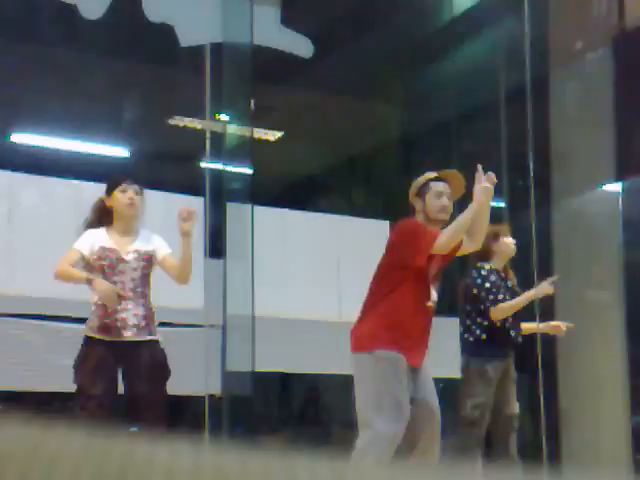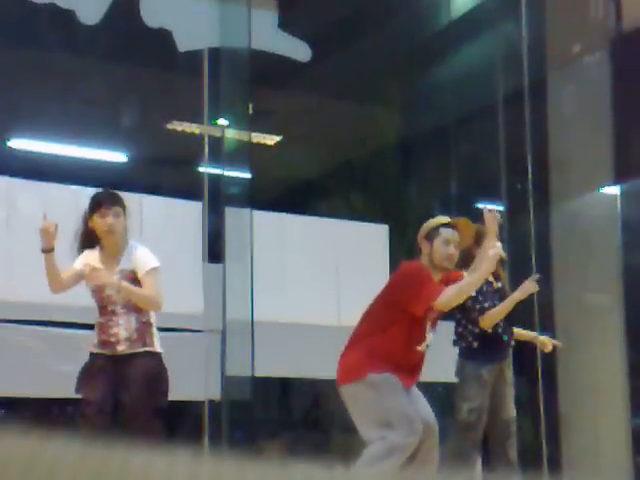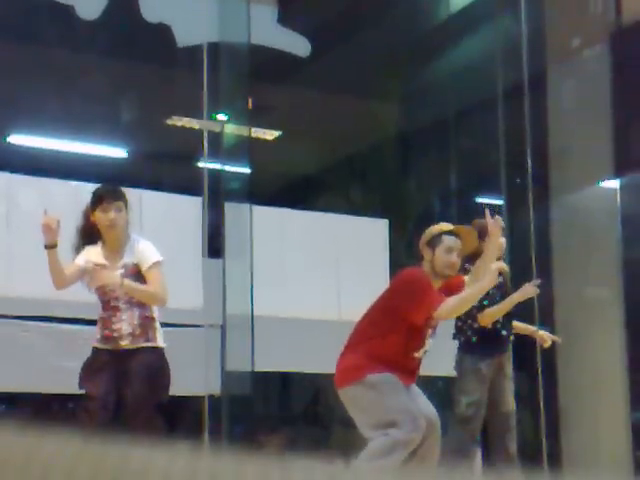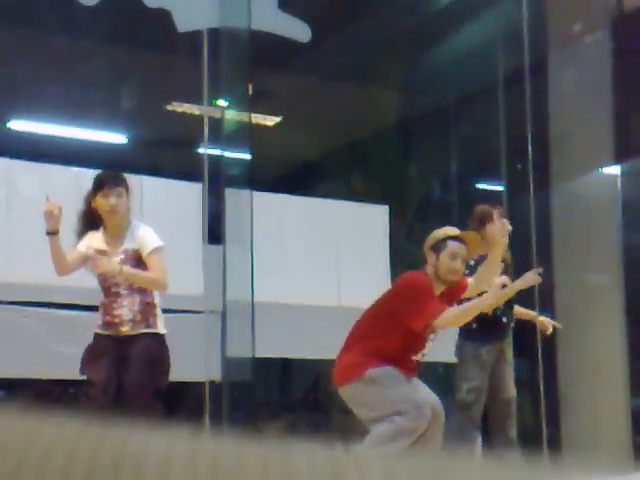
dt=0.3s
person 1, frame 1
left shoulder: (437, 243)
right shoulder: (408, 230)
left elbow: (473, 242)
right elbow: (444, 243)
left wrist: (485, 199)
right wrist: (475, 204)
left hip: (411, 349)
right hip: (380, 344)
left knee: (428, 416)
right knee: (387, 421)
person 1, frame 2
left shoulder: (441, 279)
right shoulder: (412, 272)
left elbow: (472, 279)
right elbow: (445, 301)
left wrist: (491, 236)
right wrist: (485, 269)
left hip: (398, 374)
right hip: (366, 370)
left knee: (427, 428)
right knee: (402, 431)
person 1, frame 3
left shoulder: (441, 285)
right shoulder: (412, 280)
left elbow: (472, 283)
right elbow: (444, 312)
left wrist: (493, 241)
right wrist: (486, 283)
left hip: (395, 374)
right hip: (363, 371)
left knee: (429, 424)
right knee: (407, 426)
person 1, frame 4
left shoulder: (442, 286)
right shoulder: (414, 283)
left elbow: (477, 283)
right elbow: (444, 321)
left wrist: (499, 244)
right wrist: (490, 297)
left hip: (391, 369)
right hip: (359, 369)
left knee: (432, 412)
right knee: (413, 412)
person 2, frame 1
left shoulder: (505, 279)
right shoulder: (480, 274)
left elbow: (509, 324)
right elbow: (496, 313)
left wrist: (545, 327)
right wrist: (534, 293)
left hip: (504, 358)
right hip: (482, 359)
left knee: (507, 420)
right knee: (474, 422)
person 2, frame 2
left shoulder: (497, 281)
right elbow: (485, 321)
left wrist: (535, 337)
right wrist: (518, 294)
left hip: (501, 361)
right hip: (476, 363)
left knee: (505, 425)
right knee: (470, 426)
person 2, frame 3
left shoulder: (499, 276)
right elbow: (483, 318)
left wrist: (534, 331)
right wrist: (518, 296)
left hip: (501, 356)
right hip: (475, 357)
left knee: (505, 418)
right knee: (469, 421)
person 2, frame 4
left shoulder: (501, 262)
right shoulder: (472, 261)
left wrist: (535, 317)
right wrist: (519, 284)
left hip: (502, 342)
right hip: (476, 343)
left knee: (505, 404)
right knee: (470, 408)
person 3, frame 1
left shoulder: (151, 241)
right shoulder: (94, 237)
left elbow: (182, 277)
right elbow: (61, 271)
left wrist: (186, 237)
right wrist: (92, 280)
left hip: (143, 337)
right hip: (101, 336)
left knee: (149, 407)
right knee: (93, 405)
person 3, frame 2
left shoulder: (139, 254)
right shoulder: (89, 257)
left elbow: (155, 302)
right elbow: (57, 286)
left wrist: (115, 281)
right wrist: (48, 248)
left hip: (142, 352)
right hip: (103, 352)
left knee: (141, 421)
right knee: (91, 416)
person 3, frame 3
left shoulder: (142, 248)
right shoulder: (91, 253)
left elbow: (160, 296)
right elbow: (60, 282)
left wrist: (118, 281)
right wrist: (51, 244)
left hip: (144, 346)
right hip: (106, 347)
left knee: (142, 416)
right knee: (94, 413)
person 3, frame 4
left shoulder: (142, 234)
right shoulder: (92, 239)
left elbow: (161, 282)
right elbow: (63, 269)
left wrist: (118, 269)
right wrist: (53, 231)
left hip: (145, 333)
right hip: (107, 333)
left knee: (141, 404)
right knee: (95, 400)
